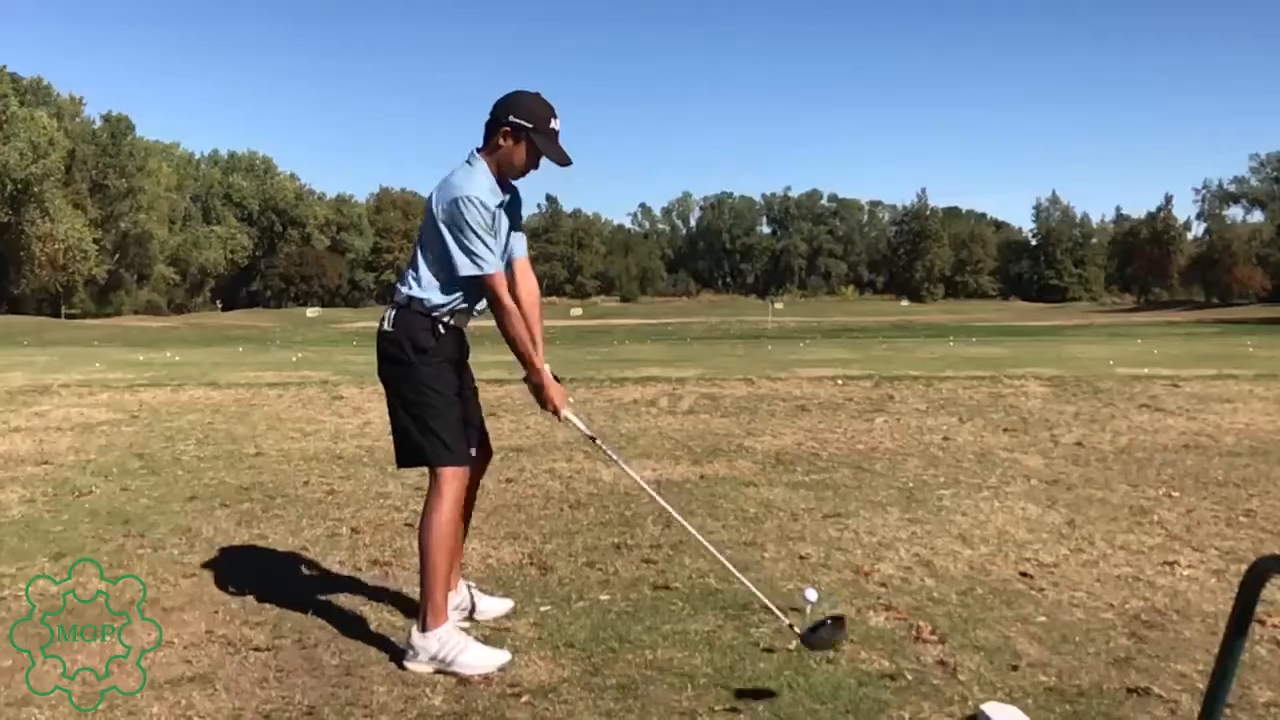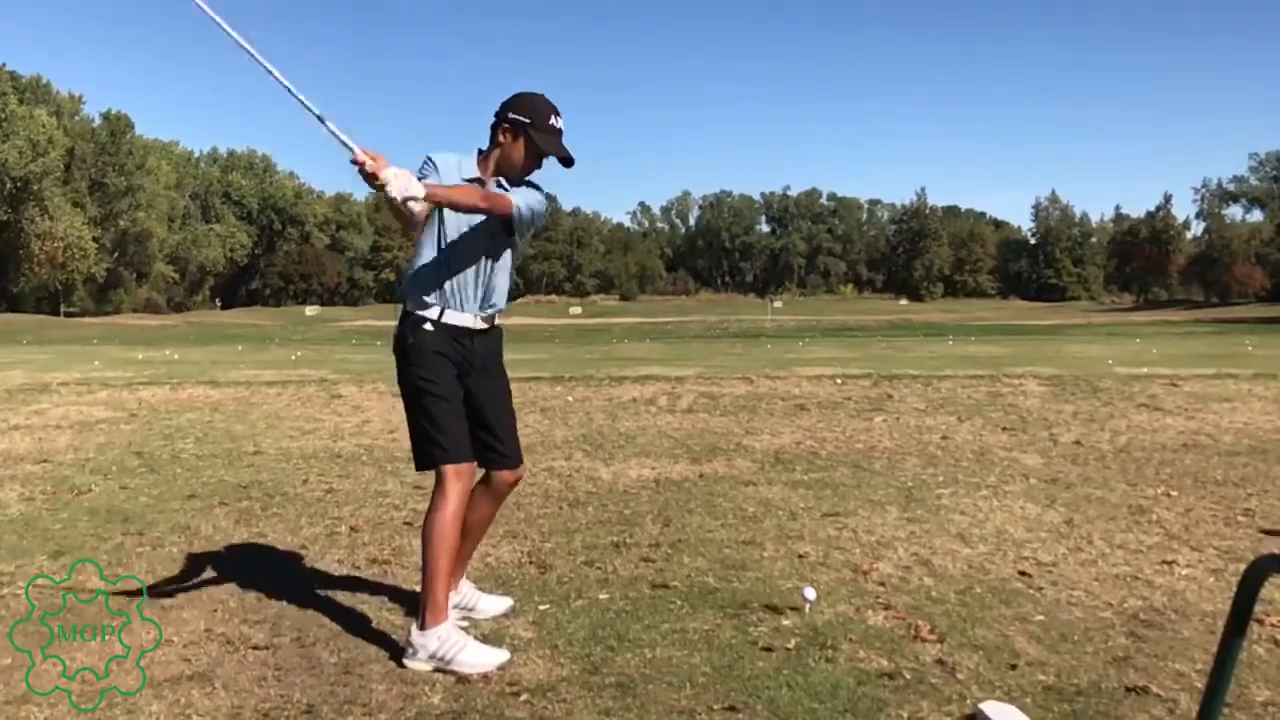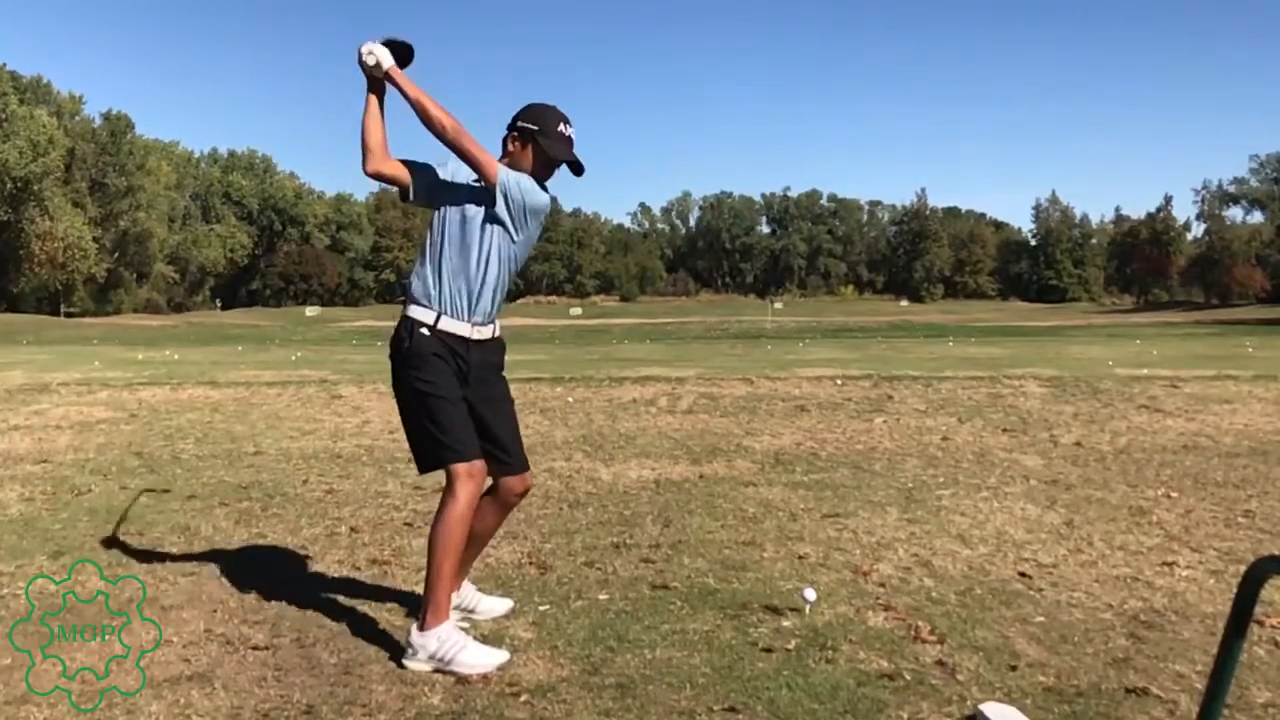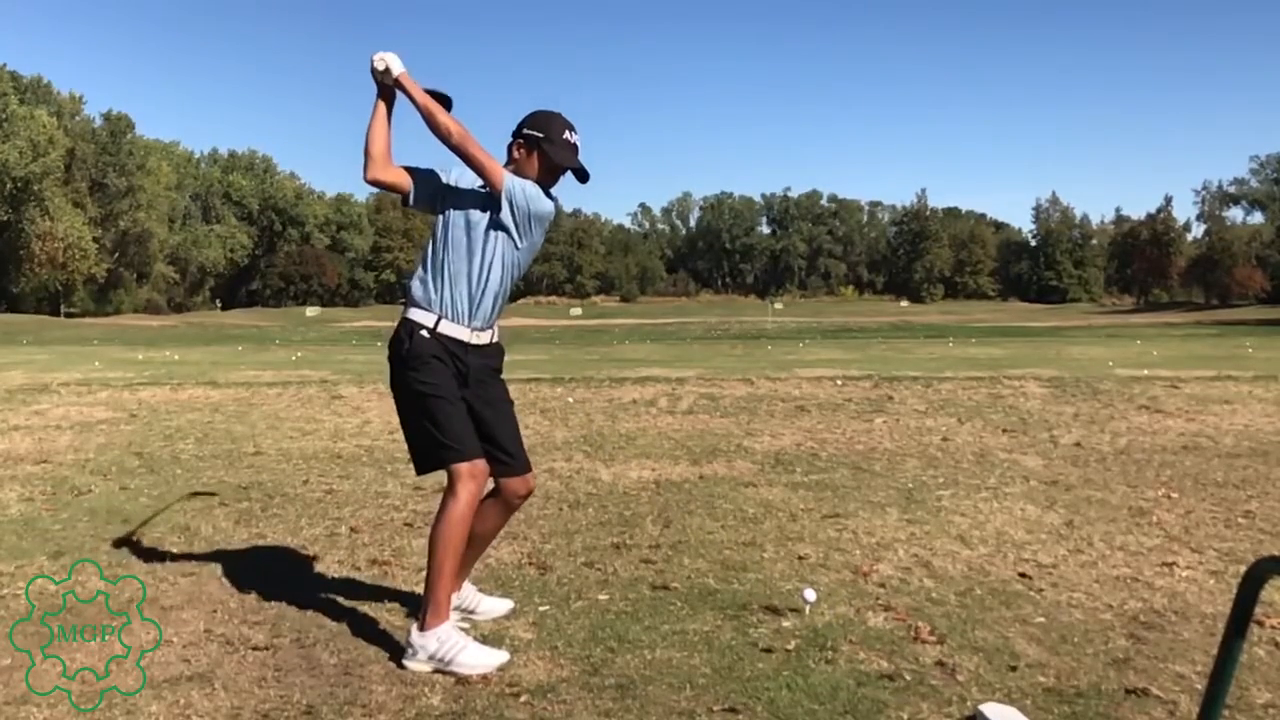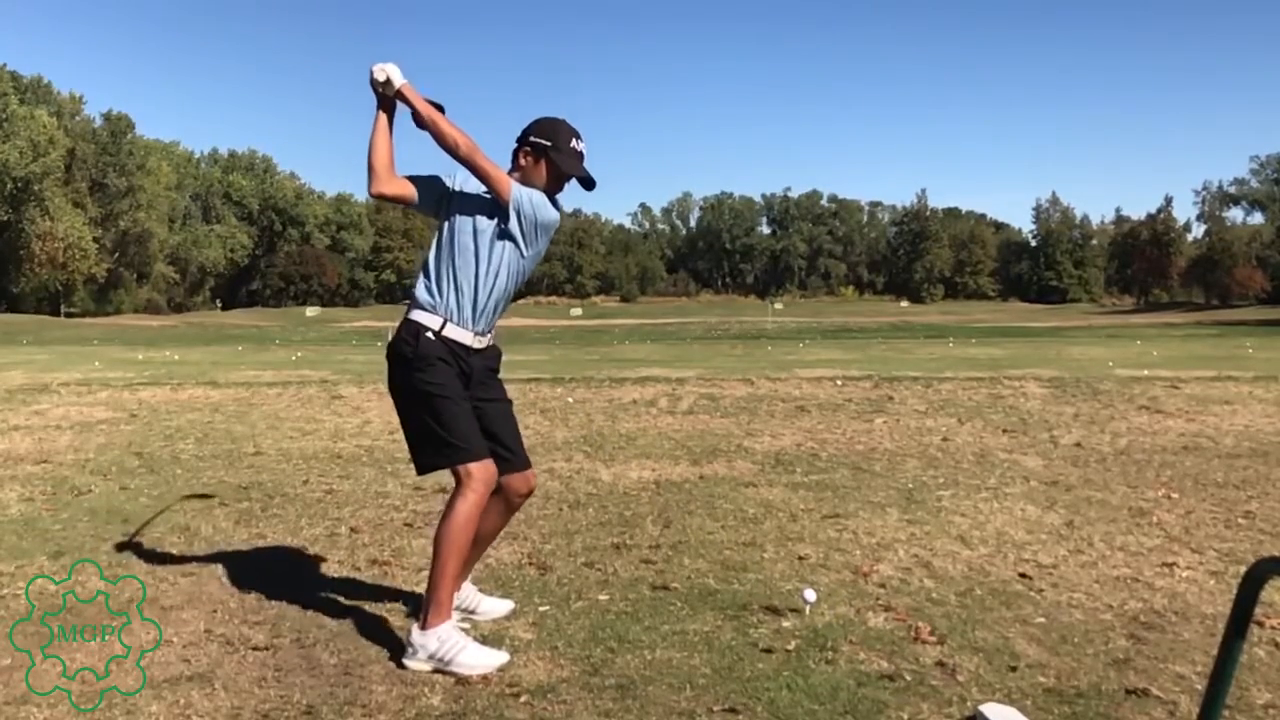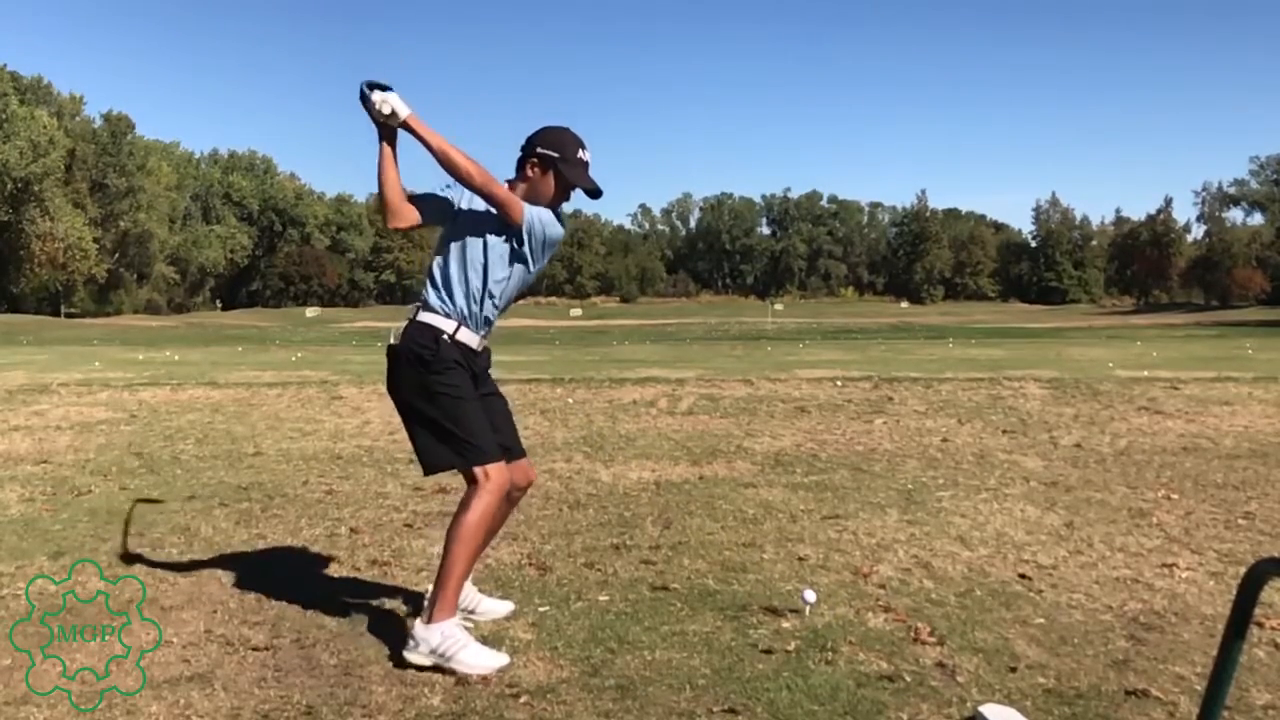
dt=0.4s
person 1, frame 1
left shoulder: (505, 195)
right shoulder: (469, 195)
left elbow: (522, 278)
right elbow: (497, 295)
left wrist: (541, 359)
right wrist: (536, 374)
left hip: (442, 337)
right hip: (418, 337)
left knee: (475, 459)
right knee: (450, 473)
left ankle: (450, 589)
right ankle: (432, 633)
person 1, frame 2
left shoulder: (530, 199)
right shoulder: (439, 164)
left elbow: (488, 203)
right elbow: (408, 207)
left wrist: (421, 189)
right wrist: (389, 178)
left hip: (482, 341)
right hip: (429, 337)
left knee: (505, 472)
right knee: (455, 473)
left ankle: (450, 587)
right ankle: (432, 631)
person 1, frame 3
left shoulder: (535, 201)
right shoulder: (450, 179)
left elbow: (456, 137)
right elbow: (378, 165)
left wrist: (395, 74)
right wrist: (375, 85)
left hip: (480, 350)
right hip: (427, 343)
left knee: (513, 482)
right knee: (468, 475)
left ankle: (452, 588)
right ankle: (432, 631)
person 1, frame 4
left shoulder: (538, 208)
right shoulder: (454, 184)
left elbow: (462, 143)
right elbow: (378, 172)
left wrist: (407, 82)
right wrist: (385, 94)
left hip: (478, 354)
right hip: (426, 346)
left knee: (515, 484)
right knee: (468, 475)
left ankle: (453, 588)
right ankle: (431, 631)
person 1, frame 5
left shoulder: (544, 215)
right shoulder: (460, 188)
left elbow: (467, 152)
right elbow: (382, 185)
left wrist: (406, 90)
right wrist: (386, 105)
left hip: (475, 356)
right hip: (426, 348)
left knee: (518, 482)
right knee: (478, 475)
left ankle: (453, 587)
right ankle: (432, 631)
person 1, frame 6
left shoulder: (549, 230)
right shoulder: (466, 200)
left elbow: (481, 182)
right elbow: (397, 217)
left wrist: (411, 121)
right wrist: (387, 137)
left hip: (468, 357)
right hip: (430, 350)
left knee: (519, 478)
right knee: (490, 477)
left ankle: (452, 587)
right ankle: (436, 626)
